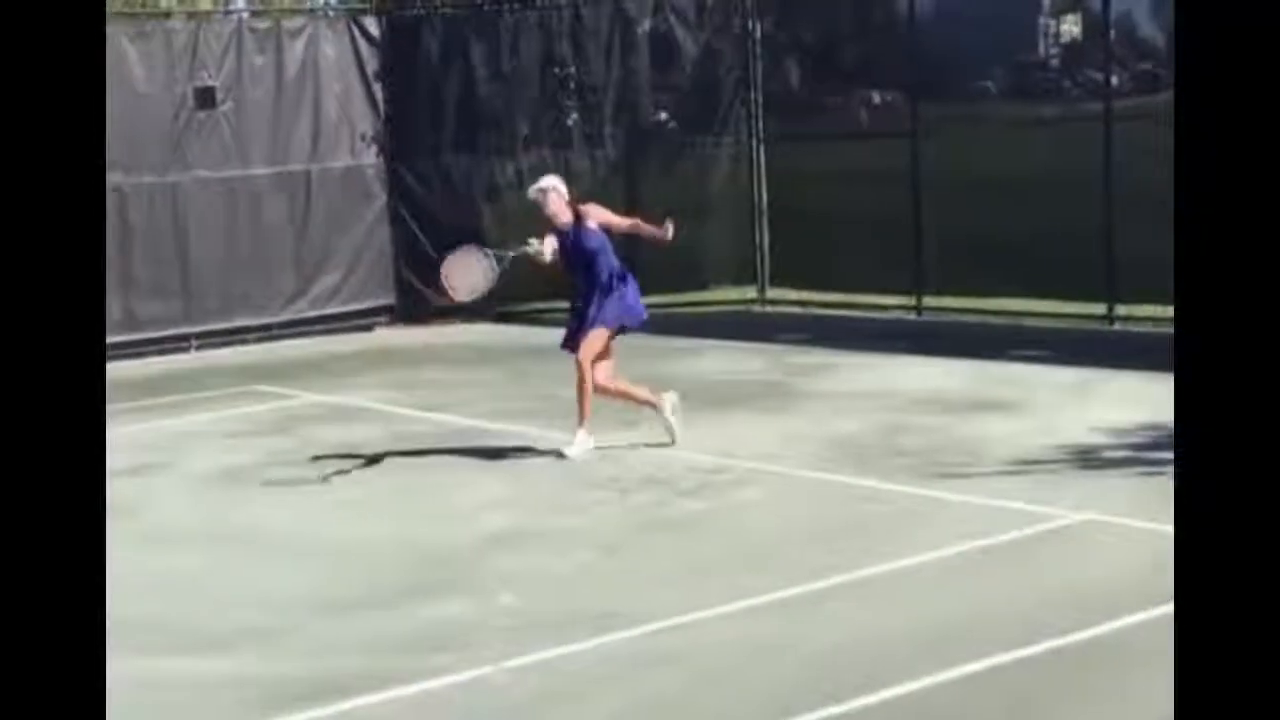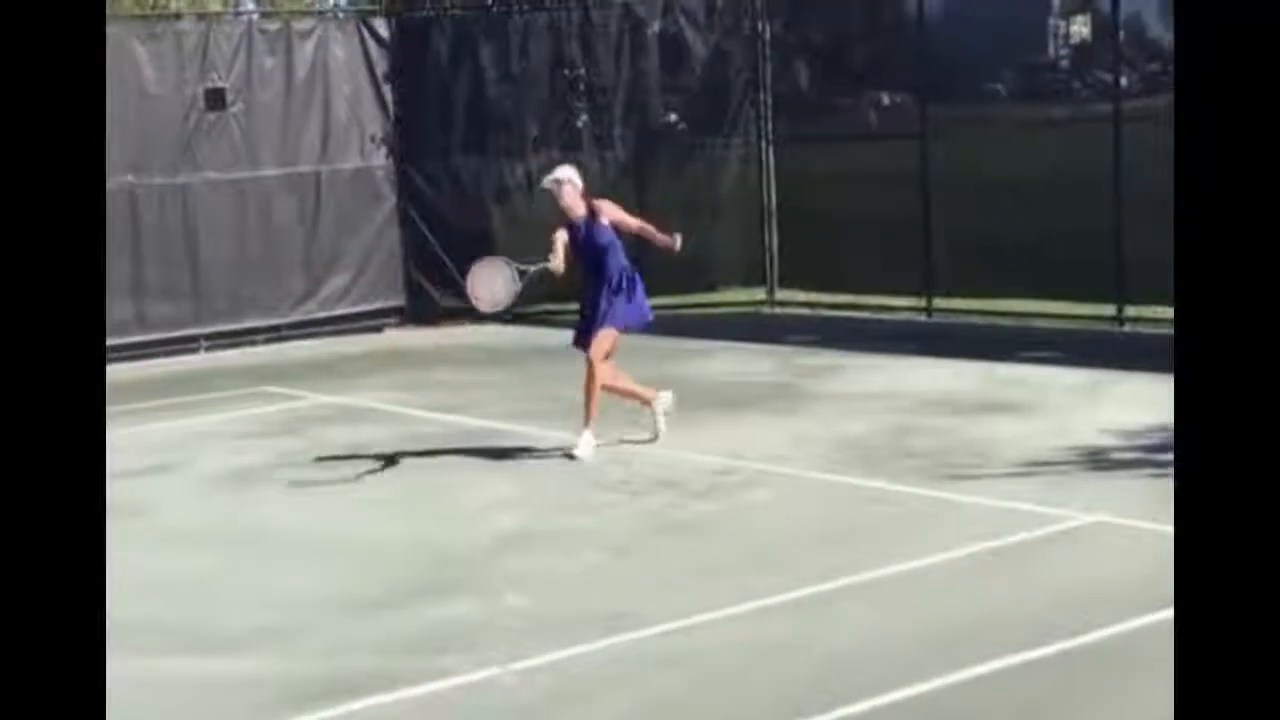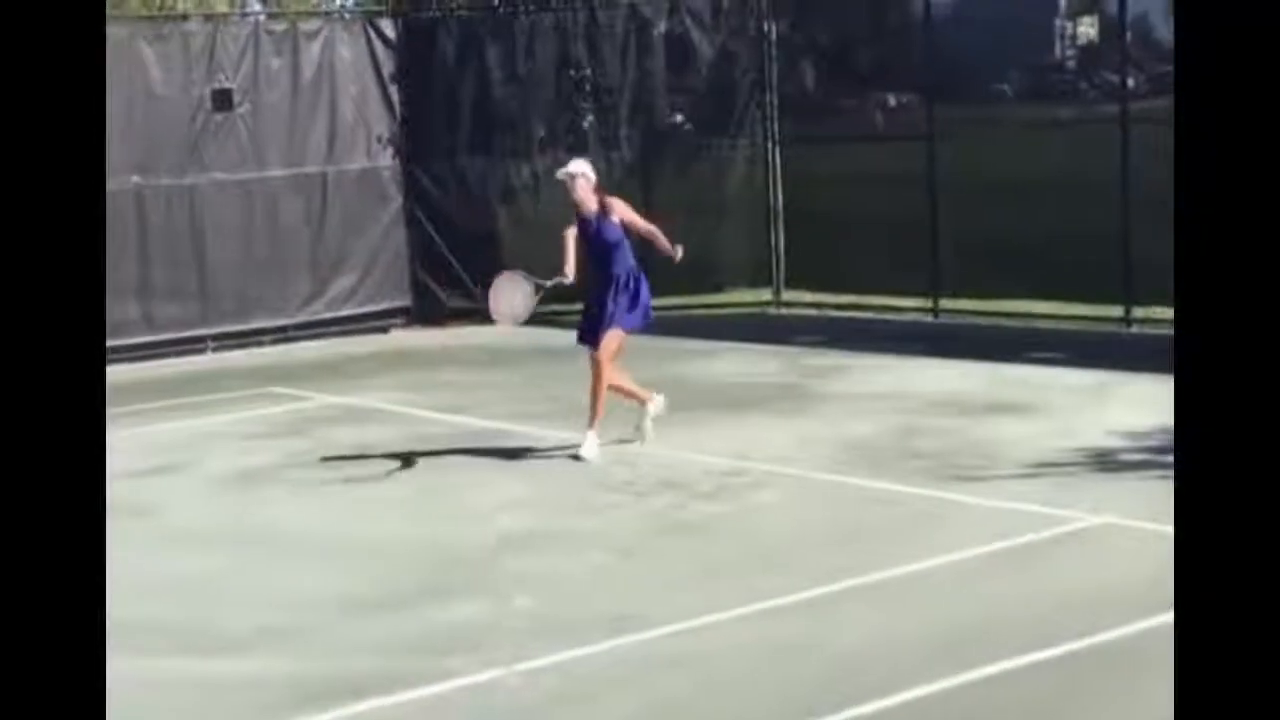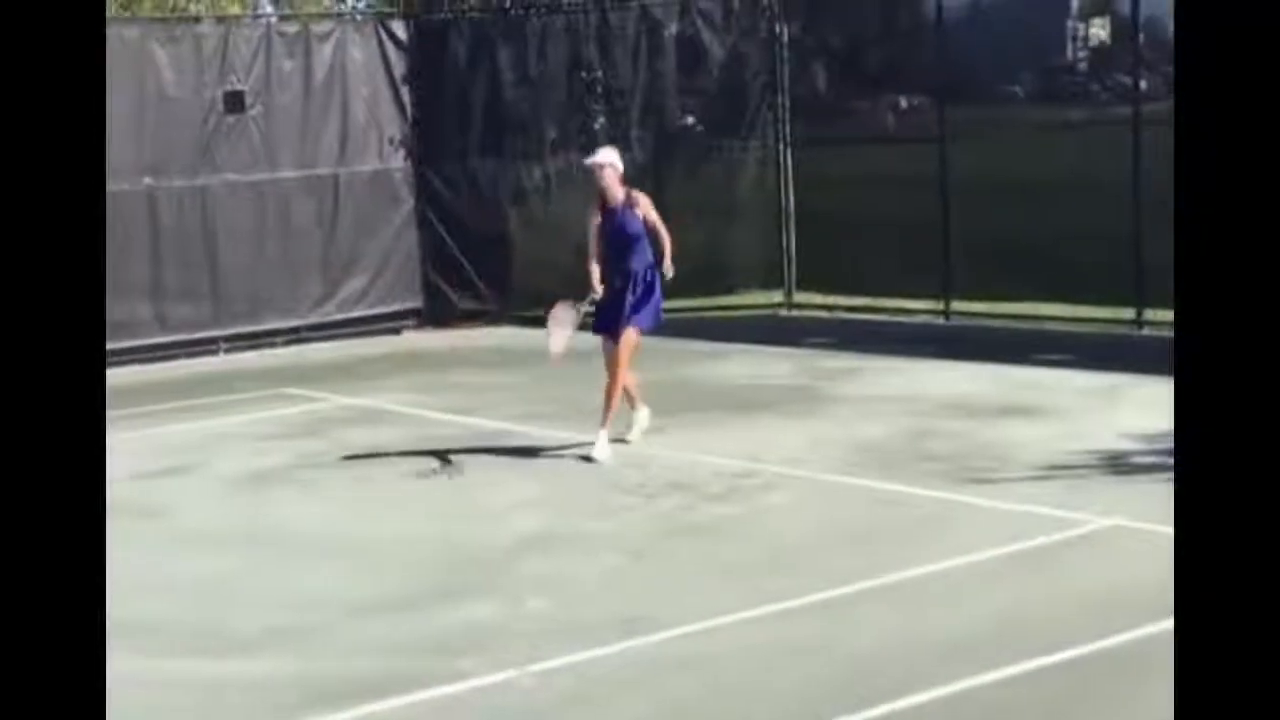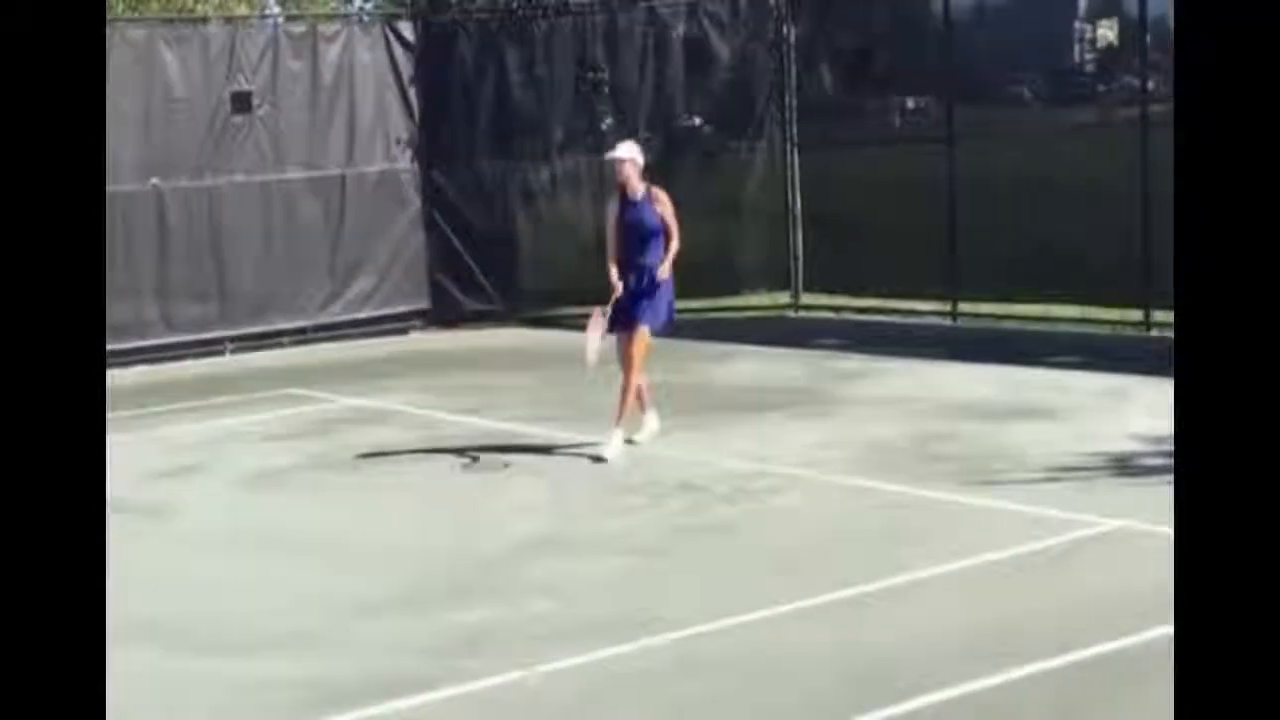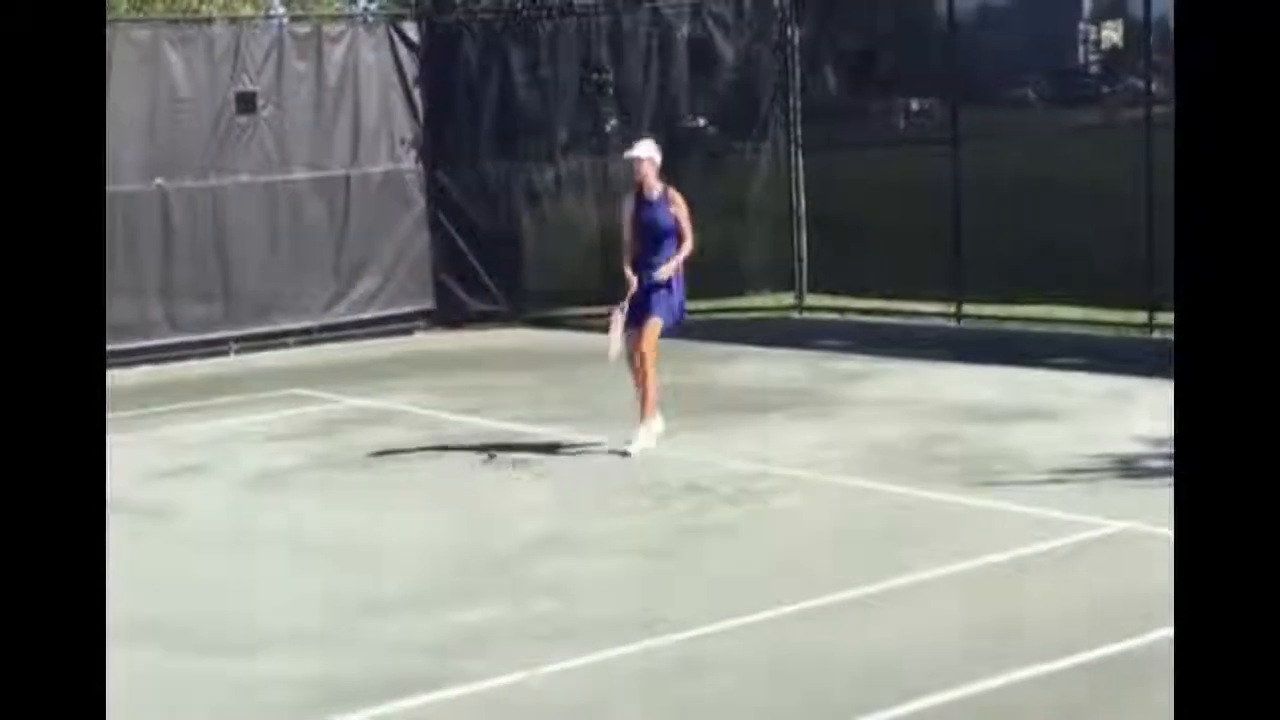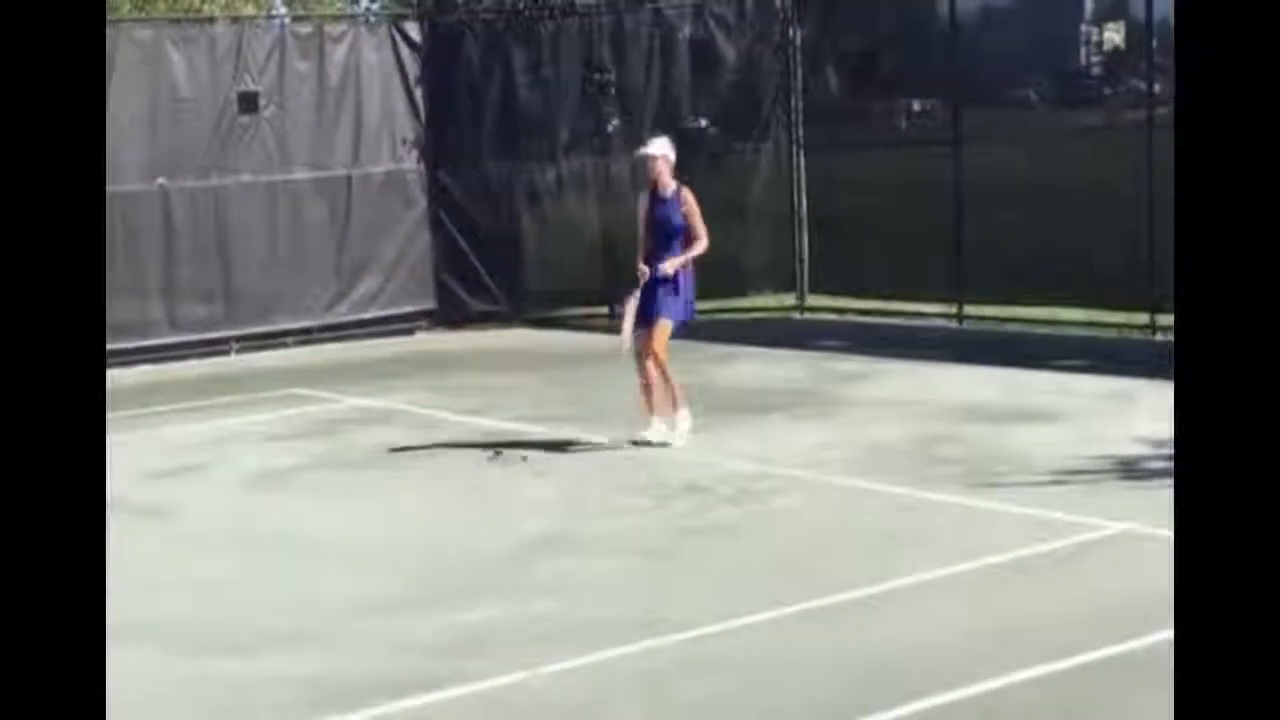
dt=0.1s
person 1, frame 1
left shoulder: (587, 213)
right shoulder: (553, 238)
left elbow: (629, 224)
right elbow: (545, 257)
left wrist: (659, 233)
right wrist: (536, 250)
left hip: (615, 294)
right hip: (590, 302)
left knee: (583, 357)
right knee: (599, 381)
left ankle: (583, 433)
right ankle: (660, 402)
person 1, frame 2
left shoulder: (601, 209)
right shoulder: (563, 232)
left elbow: (640, 227)
right elbow: (559, 263)
left wrist: (667, 241)
right wrist: (554, 264)
left hip: (621, 291)
right hip: (595, 298)
left knee: (594, 357)
right knee: (601, 374)
left ankle: (587, 434)
right ankle: (655, 399)
person 1, frame 3
left shoulder: (612, 206)
right shoulder: (574, 226)
left elbow: (647, 229)
right elbow: (570, 265)
left wrist: (670, 249)
right wrist: (567, 275)
left hip: (627, 291)
right hip: (600, 295)
left knee: (602, 358)
right knee: (603, 372)
left ankle: (592, 434)
right ankle: (648, 400)
person 1, frame 4
left shoulder: (638, 201)
right shoulder: (597, 213)
left elbow: (662, 233)
right elbow: (594, 256)
left wrist: (667, 261)
right wrist: (595, 282)
left hip: (641, 287)
right hip: (613, 289)
left knee: (620, 360)
right knee: (612, 363)
left ankle: (603, 436)
right ankle: (640, 409)
person 1, frame 5
left shoulder: (657, 197)
right shoulder: (616, 203)
left elbow: (674, 235)
right elbow: (612, 248)
left wrist: (667, 264)
right wrist: (613, 277)
left hip: (653, 283)
right hip: (627, 283)
left knee: (634, 357)
right knee: (626, 361)
left ankle: (616, 434)
right ankle: (649, 415)
person 1, frame 6
left shoulder: (672, 198)
right shoulder: (630, 201)
left elbow: (688, 239)
right elbow: (627, 244)
left wrist: (671, 265)
right wrist: (628, 271)
left hip: (664, 282)
right hip: (640, 280)
left knee: (645, 348)
right knee: (634, 356)
left ankle: (648, 422)
right ankle: (651, 420)
person 1, frame 7
left shoulder: (684, 196)
right shoulder: (645, 198)
left elbow: (702, 241)
left wrist: (677, 262)
right wrist: (641, 265)
left hip: (675, 278)
right hip: (650, 277)
left knee: (656, 349)
right knee: (642, 355)
left ankle: (680, 412)
right ankle: (657, 422)
